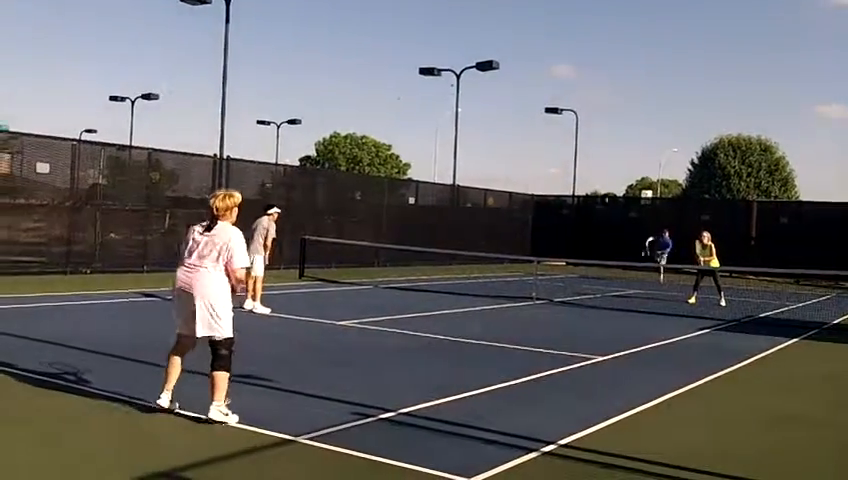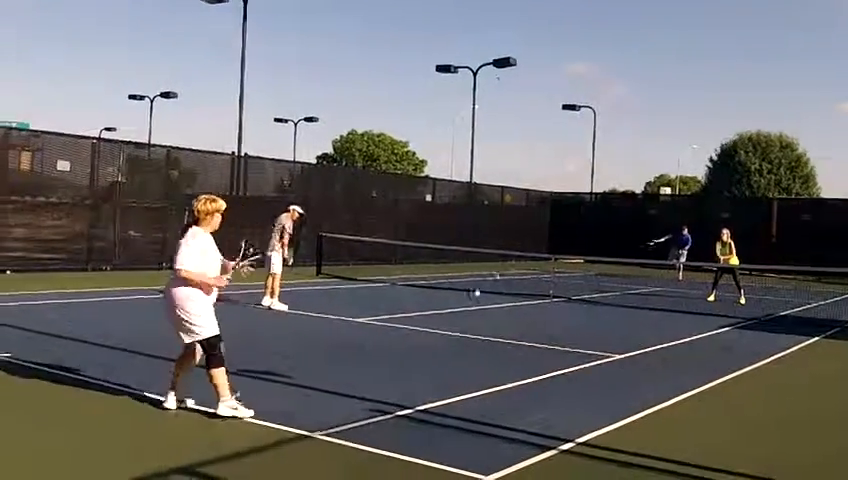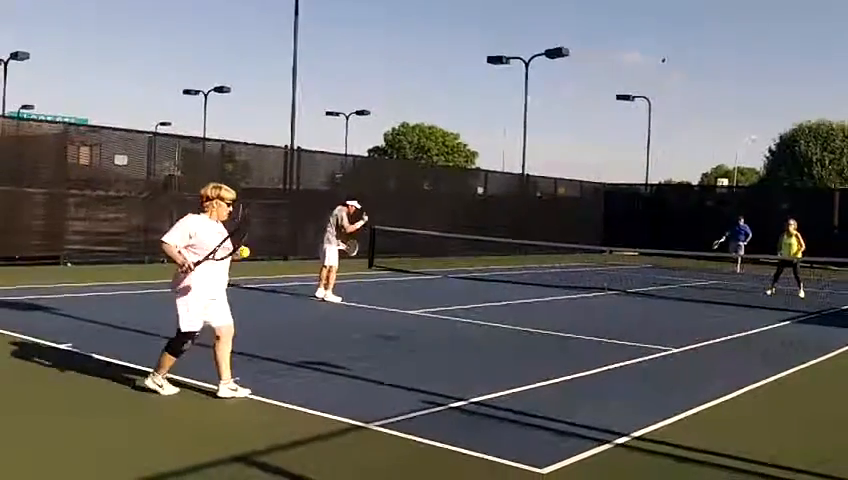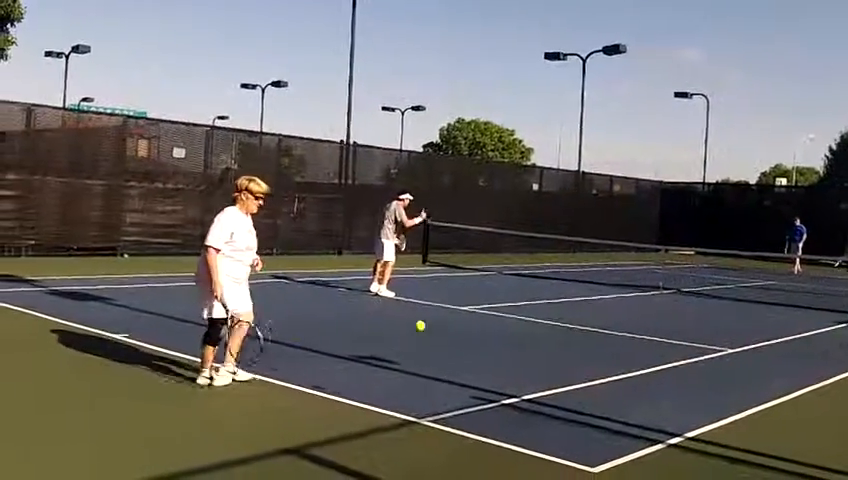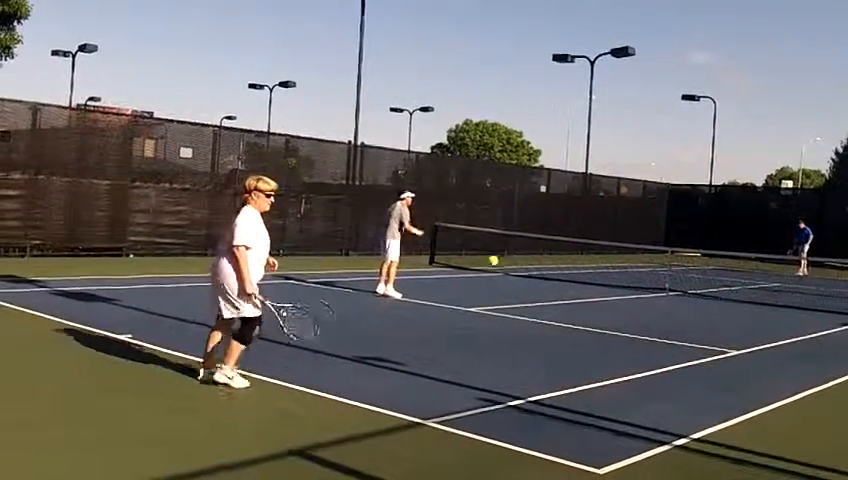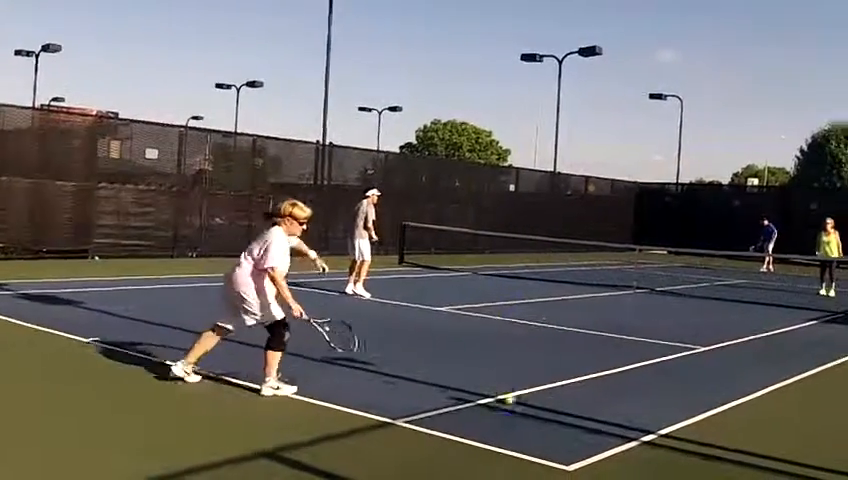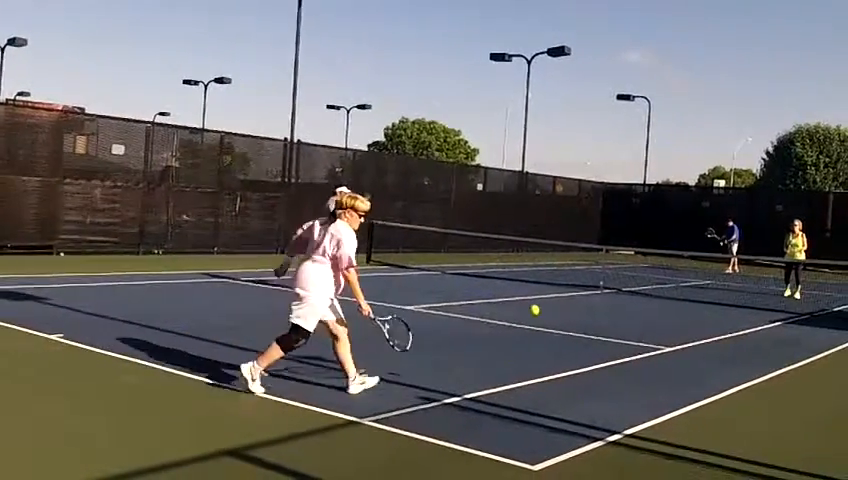
dt=0.4s
person 1, frame 1
left shoulder: (195, 230)
right shoulder: (233, 234)
left elbow: (185, 258)
right elbow: (238, 274)
right wrist: (236, 286)
left hip: (185, 286)
right hip: (211, 292)
left knee: (183, 341)
right knee: (222, 349)
left ankle: (166, 394)
right ankle: (218, 407)
person 1, frame 2
left shoulder: (203, 237)
right shoulder: (193, 239)
left elbow: (217, 263)
right elbow: (182, 271)
left wrist: (231, 266)
right wrist: (210, 281)
left hip: (189, 299)
right hip: (190, 299)
left knee: (194, 348)
right knee: (213, 347)
left ankle: (172, 396)
right ankle: (226, 402)
person 1, frame 3
left shoulder: (219, 227)
right shoulder: (192, 222)
right elbow: (166, 244)
left wrist: (234, 253)
right wrist: (181, 260)
left hip: (215, 290)
right hip: (193, 288)
left knee: (225, 332)
right knee: (186, 335)
left ankle: (226, 383)
right ankle: (157, 377)
person 1, frame 4
left shoulder: (246, 218)
right shoulder: (227, 218)
right elbow: (210, 250)
left wrist: (254, 259)
right wrist: (216, 282)
left hip: (237, 279)
right hip: (219, 279)
left knee: (245, 319)
right knee: (218, 323)
left ankle: (228, 366)
right ankle: (206, 373)
person 1, frame 5
left shoulder: (253, 216)
right shoulder: (248, 217)
right elbow: (239, 250)
left wrist: (266, 259)
right wrist: (248, 282)
left hip: (232, 276)
right hip: (235, 277)
left knee: (225, 322)
right knee: (252, 322)
left ankle: (208, 369)
right ankle: (226, 370)
person 1, frame 6
left shoulder: (280, 234)
right shoulder: (278, 238)
left elbow: (294, 241)
right elbow: (274, 272)
left wrist: (313, 255)
right wrist: (291, 302)
left hip: (241, 283)
right hip: (250, 286)
left knee: (221, 328)
right knee: (280, 329)
left ankle: (185, 365)
right ankle: (270, 382)
person 1, frame 7
left shoulder: (320, 224)
right shoulder: (346, 234)
left elbow: (296, 243)
right elbow: (348, 271)
right wrist: (361, 301)
left hip: (321, 287)
right hip: (315, 285)
left knee: (340, 330)
right knee: (299, 334)
left ankle: (354, 379)
right ankle: (254, 368)
